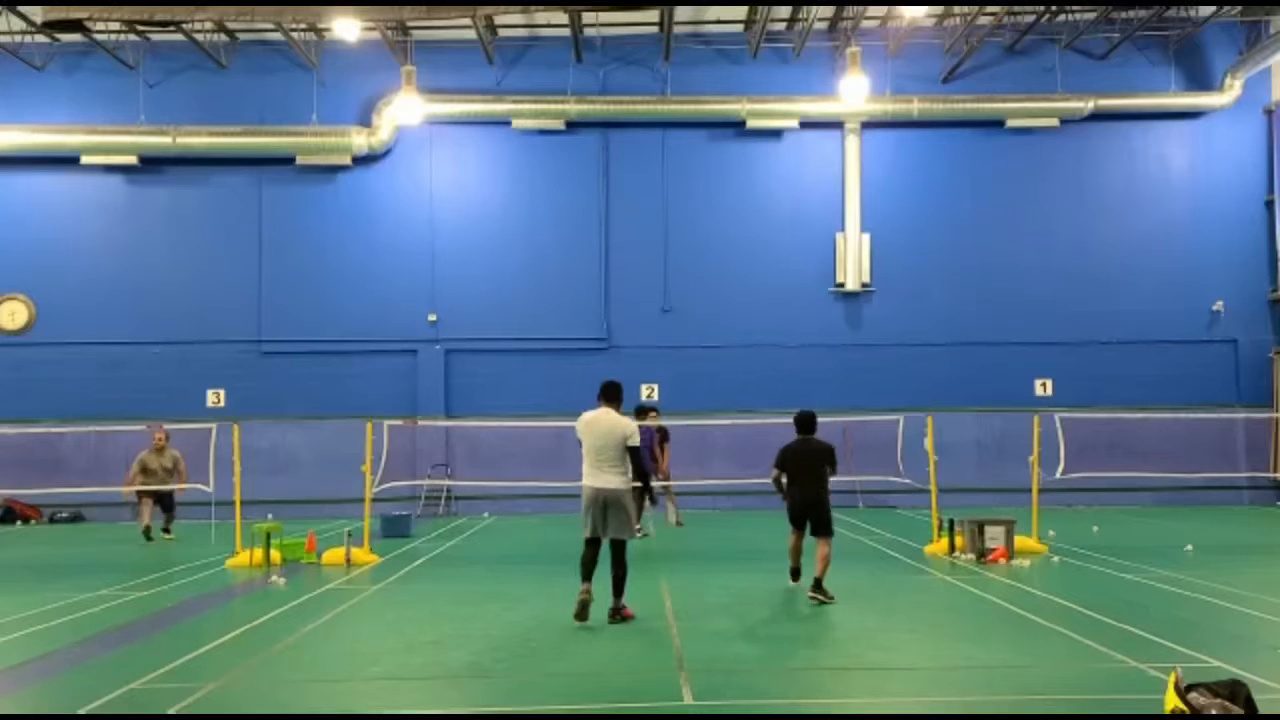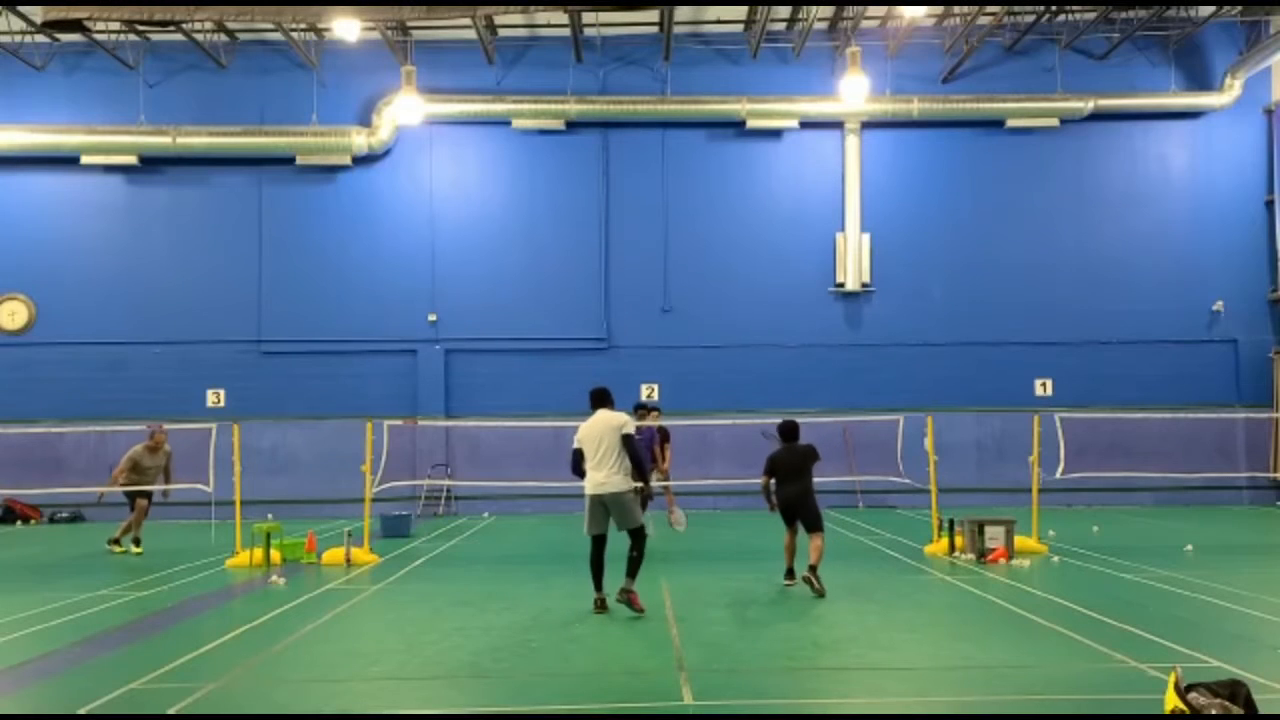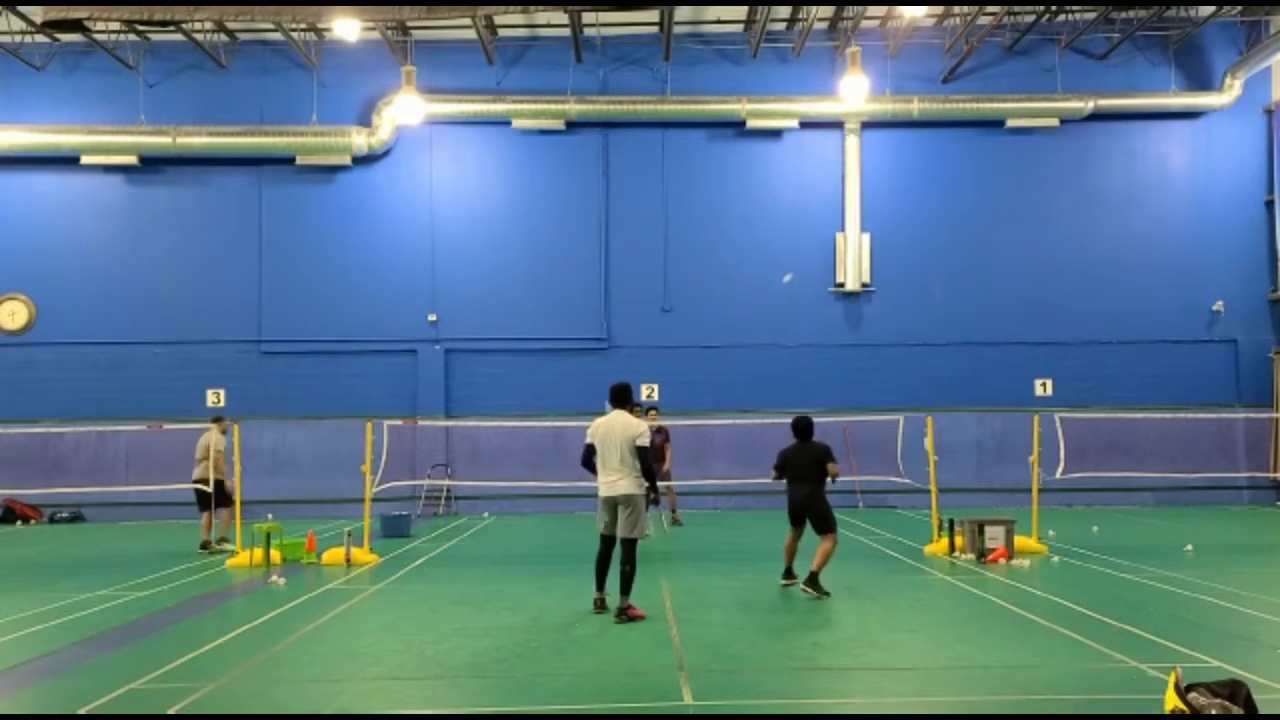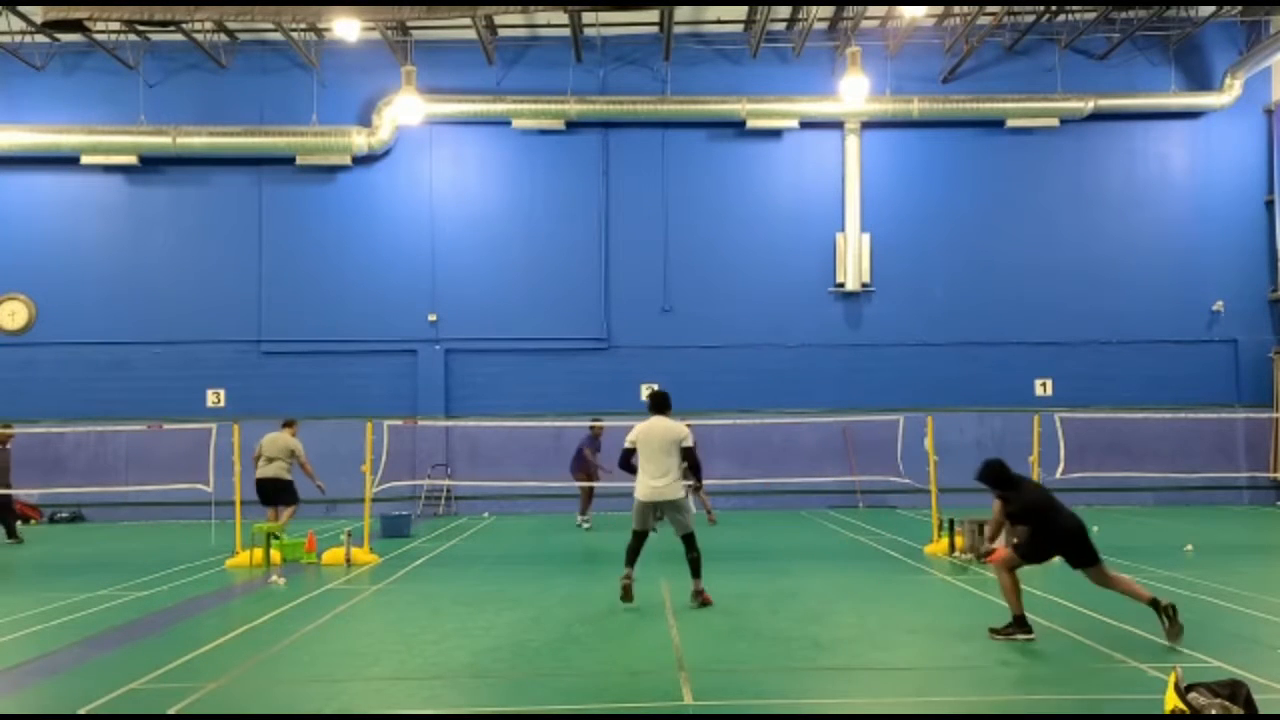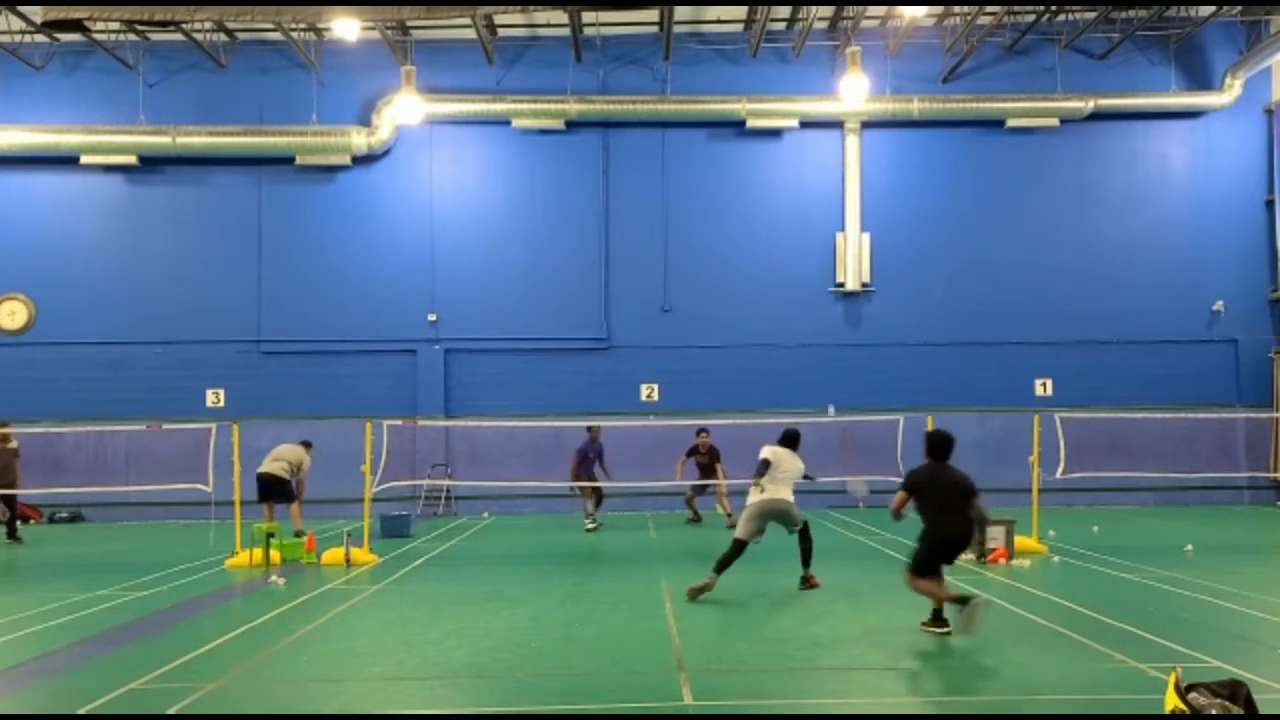
dt=1s
person 1, frame 1
left shoulder: (583, 421)
right shoulder: (627, 425)
right elbow: (638, 465)
right wrist: (648, 491)
left hip: (591, 488)
right hip: (619, 490)
left knee: (591, 543)
right knee: (618, 549)
left ankle: (585, 589)
right ankle: (617, 607)
person 1, frame 2
left shoulder: (583, 428)
right shoulder: (622, 419)
left elbow: (575, 467)
right elbow: (634, 453)
right wrist: (645, 482)
left hip: (593, 490)
right hip: (619, 487)
left knee: (597, 544)
right knee: (638, 536)
left ankle: (599, 598)
right ankle: (627, 589)
person 1, frame 3
left shoulder: (596, 425)
right shoulder: (638, 426)
left elbow: (586, 460)
right elbow: (645, 464)
right wrist: (654, 489)
left hip: (606, 491)
right hip: (632, 491)
left knee: (606, 545)
right knee: (628, 548)
left ankle: (599, 598)
right ankle: (624, 607)
person 1, frame 4
left shoulder: (637, 430)
right shoulder: (680, 430)
left elbow: (623, 463)
right elbow: (693, 461)
right wrist: (698, 481)
left hip: (645, 493)
right hip: (672, 493)
left knee: (637, 537)
right knee: (689, 540)
left ankle: (627, 576)
right ankle: (698, 590)
person 1, frame 5
left shoulder: (770, 450)
right shoulder: (799, 464)
left elbow: (764, 464)
left wrist: (757, 477)
right wrist: (807, 477)
left hip: (758, 503)
right hip: (785, 503)
left knee: (736, 548)
right knee: (804, 531)
left ankle: (710, 581)
right ankle: (807, 577)
person 2, frame 1
left shoulder: (786, 450)
right shoulder: (826, 448)
left elbow: (775, 476)
right elbow: (832, 471)
left wrist: (784, 493)
left hip: (795, 501)
right hip: (819, 500)
left knee: (797, 534)
right knee: (824, 542)
left ankle: (794, 572)
right ankle: (817, 586)
person 2, frame 2
left shoulder: (773, 457)
right shoulder: (808, 450)
left elbow: (765, 483)
right elbow: (816, 459)
left wrist: (770, 501)
left hip: (784, 500)
right hip: (804, 498)
left knee: (791, 531)
right knee: (816, 537)
left ankle: (789, 573)
right ankle: (812, 571)
person 2, frame 3
left shoulder: (785, 453)
right shoulder: (822, 449)
left elbow: (776, 476)
right elbow: (834, 472)
right wrist: (824, 471)
left hip: (794, 499)
right hip: (815, 499)
left knee: (795, 533)
right knee: (829, 539)
left ankle: (788, 573)
right ankle: (811, 579)
person 2, frame 4
left shoulder: (1016, 506)
right shoulder: (1017, 481)
left elbow: (1023, 539)
right elbow: (998, 517)
right wrist: (988, 541)
left hip: (1052, 537)
right hip: (1074, 528)
left knee: (1002, 564)
right knee: (1105, 578)
left ankle: (1019, 625)
right ankle: (1160, 607)
person 2, frame 5
left shoulder: (917, 474)
right shoulder: (962, 478)
left elbow: (895, 508)
right elbow: (980, 514)
left wrist: (898, 515)
right wrist: (977, 535)
left hip: (940, 535)
right hip: (962, 535)
left knee: (915, 580)
right knee: (930, 569)
left ankle: (963, 600)
right ankle: (938, 619)
